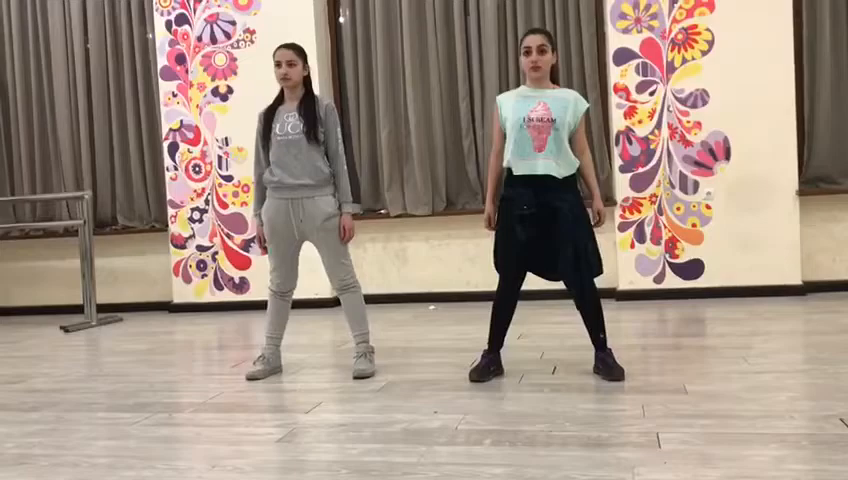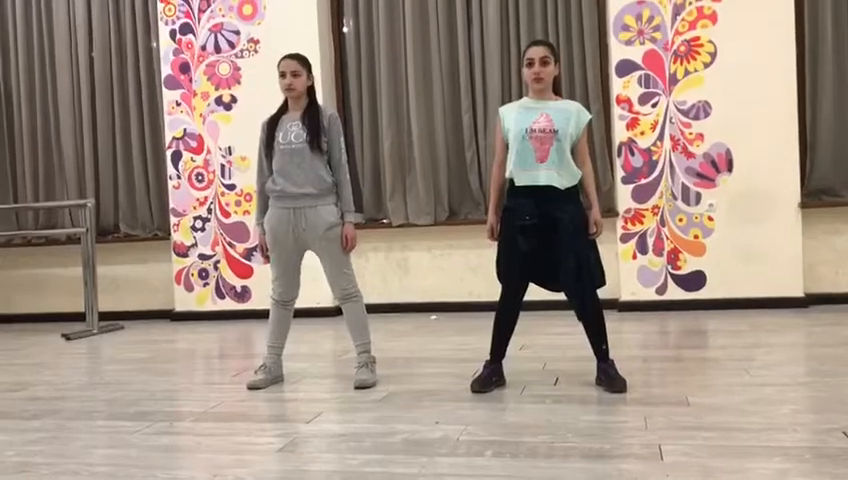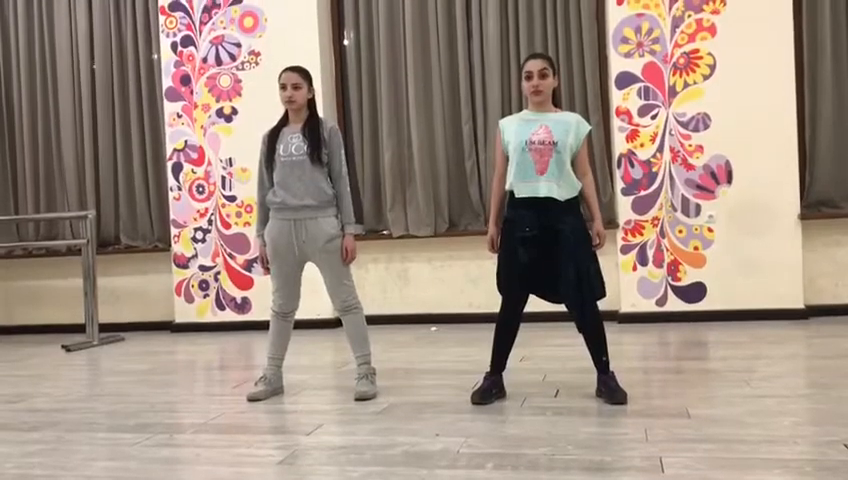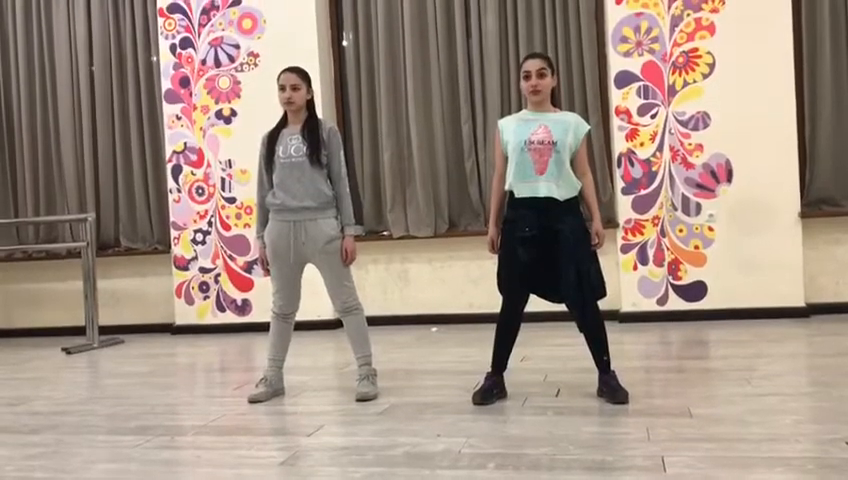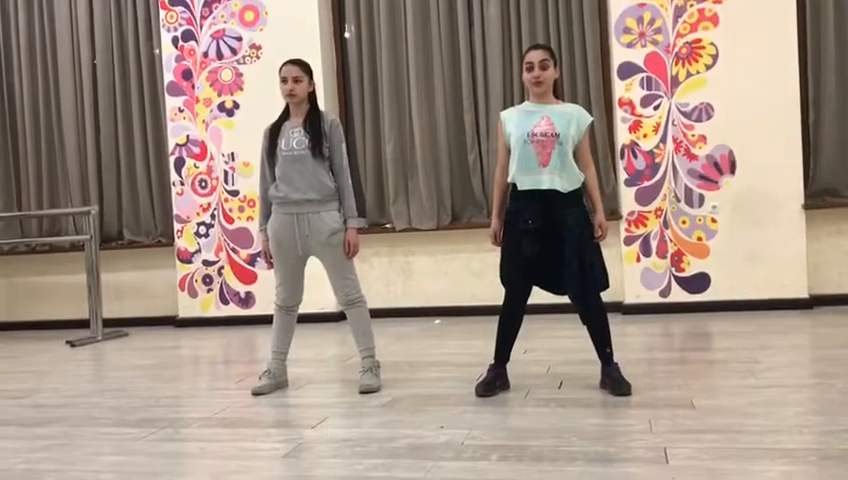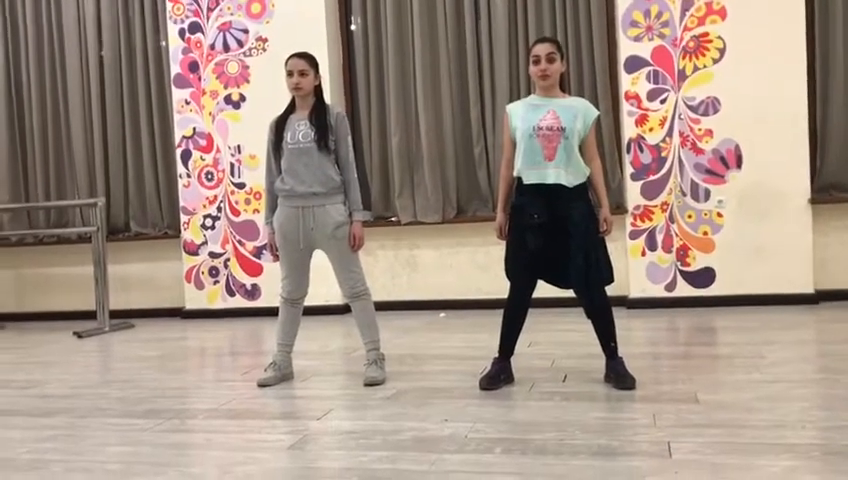
dt=0.4s
person 1, frame 1
left shoulder: (571, 101)
right shoulder: (505, 103)
left elbow: (582, 153)
right elbow: (497, 155)
left wrist: (596, 196)
right wrist: (490, 200)
left hip: (562, 192)
right hip: (519, 193)
left knee: (581, 278)
right knee: (510, 279)
left ankle: (602, 353)
right ankle: (492, 355)
person 1, frame 2
left shoulder: (574, 112)
right shoulder: (508, 113)
left elbow: (584, 164)
right elbow: (500, 166)
left wrist: (594, 207)
right wrist: (493, 210)
left hip: (564, 203)
right hip: (522, 204)
left knee: (583, 289)
right knee: (512, 289)
left ankle: (604, 364)
right ankle: (494, 366)
person 1, frame 3
left shoulder: (573, 123)
right shoulder: (508, 126)
left elbow: (584, 175)
right elbow: (500, 178)
left wrist: (597, 219)
right wrist: (493, 223)
left hip: (565, 215)
right hip: (522, 216)
left knee: (583, 300)
right knee: (512, 301)
left ankle: (605, 376)
right ankle: (494, 377)
person 1, frame 4
left shoulder: (572, 123)
right shoulder: (507, 126)
left elbow: (584, 175)
right elbow: (499, 178)
left wrist: (596, 219)
right wrist: (493, 223)
left hip: (564, 214)
right hip: (522, 216)
left knee: (583, 300)
right knee: (512, 301)
left ankle: (606, 376)
right ankle: (495, 378)
person 1, frame 5
left shoulder: (575, 115)
right shoulder: (509, 118)
left elbow: (586, 167)
right elbow: (502, 170)
left wrist: (599, 211)
right wrist: (496, 216)
left hip: (567, 206)
right hip: (524, 208)
left knee: (586, 291)
right knee: (515, 293)
left ankle: (609, 367)
right ankle: (498, 369)
person 1, frame 6
left shoulder: (581, 109)
right shoulder: (515, 112)
left elbow: (592, 162)
right elbow: (508, 165)
left wrist: (604, 205)
right wrist: (501, 209)
left hip: (573, 201)
right hip: (530, 202)
left knee: (591, 286)
right knee: (520, 287)
left ankle: (613, 362)
right ankle: (502, 363)
person 2, frame 1
left shoulder: (322, 109)
right shoulder: (267, 116)
left elbow: (338, 160)
right elbow: (260, 168)
left wrist: (347, 208)
right wrist: (258, 215)
left hip: (319, 203)
right hip: (279, 206)
left knee: (344, 279)
right knee: (280, 285)
left ankle: (364, 350)
right ankle: (271, 354)
person 2, frame 2
left shoulder: (326, 119)
right shoulder: (271, 126)
left elbow: (341, 170)
right elbow: (263, 177)
left wrist: (349, 218)
right wrist: (260, 225)
left hip: (321, 212)
right hip: (281, 215)
left knee: (346, 289)
right knee: (282, 294)
left ankle: (365, 360)
right ankle: (272, 363)
person 2, frame 3
left shoulder: (327, 132)
right shoulder: (272, 138)
left elbow: (342, 182)
right elbow: (264, 189)
left wrist: (349, 229)
right wrist: (261, 235)
left hip: (322, 224)
right hip: (282, 227)
left knee: (346, 301)
right knee: (282, 305)
left ankle: (365, 371)
right ankle: (272, 374)
person 2, frame 4
left shoulder: (326, 133)
right shoulder: (271, 139)
left elbow: (341, 183)
right elbow: (264, 190)
left wrist: (349, 230)
right wrist: (261, 237)
left hip: (321, 225)
right hip: (281, 228)
left knee: (346, 301)
right knee: (283, 307)
left ankle: (366, 372)
right ankle: (273, 376)
person 2, frame 5
left shoulder: (328, 125)
right shoulder: (273, 132)
left elbow: (343, 175)
right elbow: (266, 184)
left wrist: (352, 223)
right wrist: (263, 231)
left hip: (324, 218)
right hip: (284, 221)
left knee: (349, 294)
right knee: (286, 300)
left ankle: (369, 365)
right ankle: (276, 369)
person 2, frame 6
left shoulder: (333, 118)
right shoulder: (279, 125)
left elbow: (348, 168)
right elbow: (272, 176)
left wrist: (357, 216)
right wrist: (269, 224)
left hip: (329, 211)
right hip: (290, 214)
left knee: (354, 286)
right knee: (291, 292)
left ankle: (374, 357)
right ankle: (282, 361)
